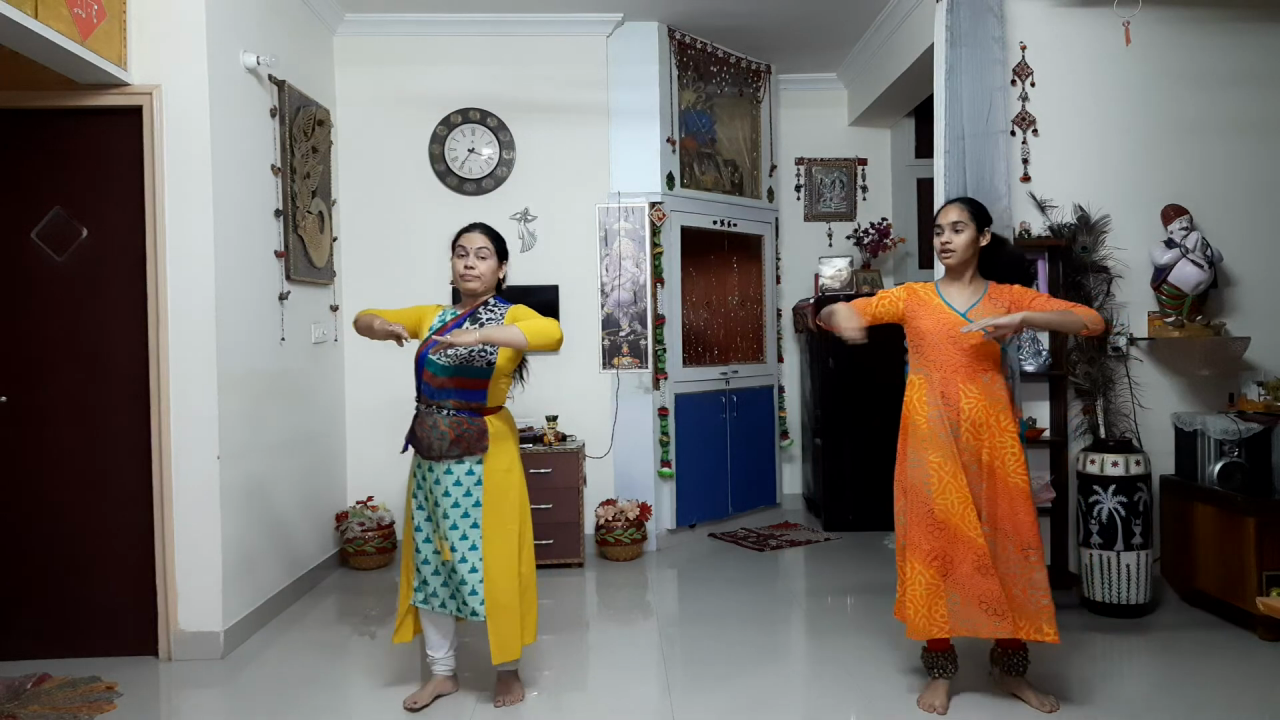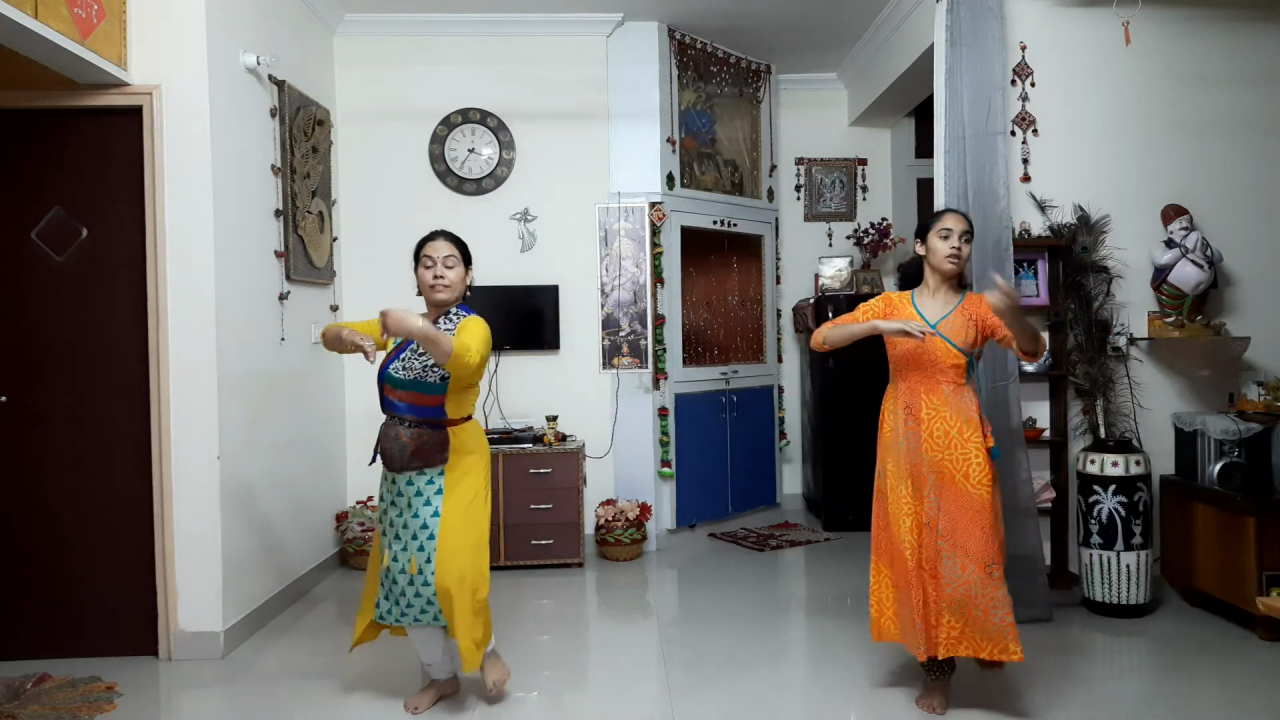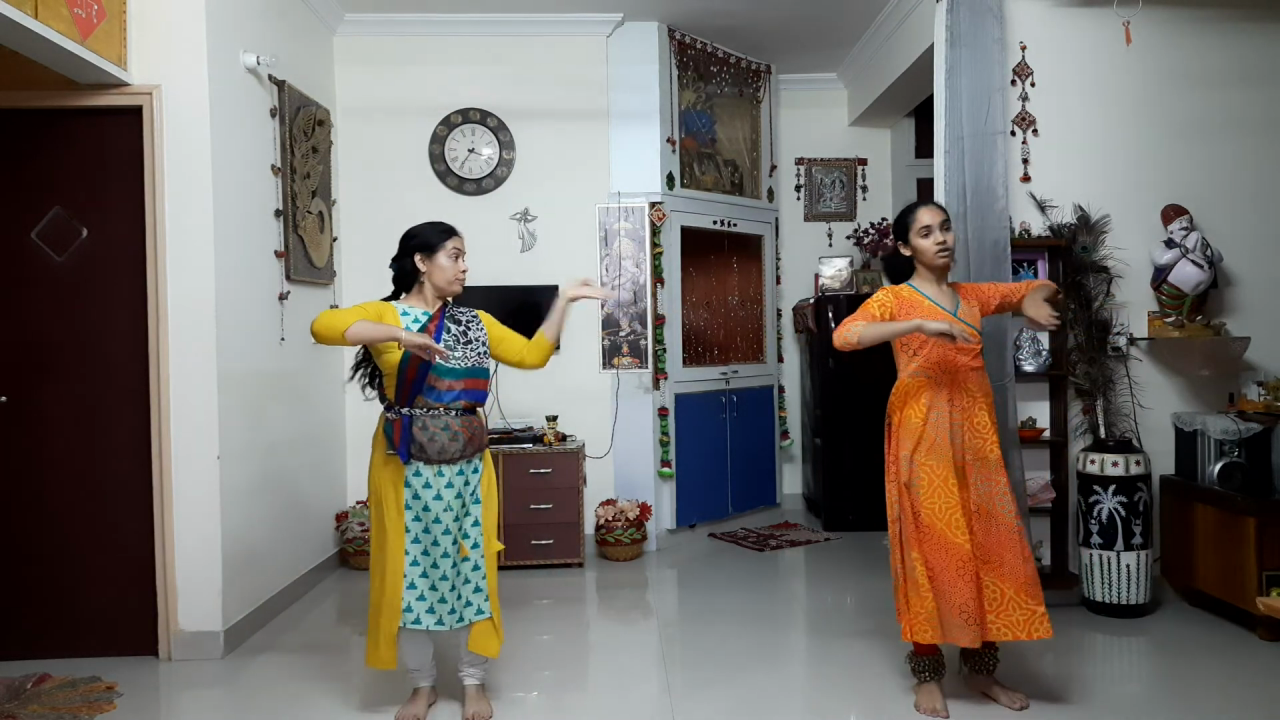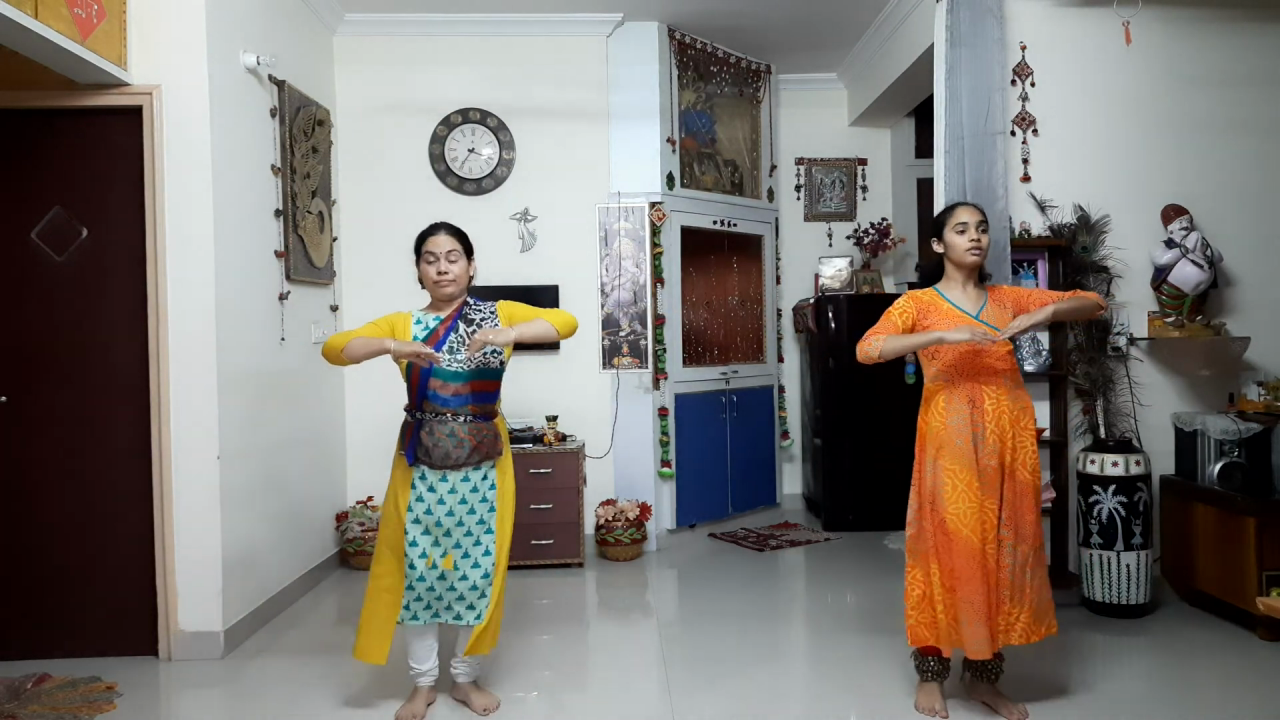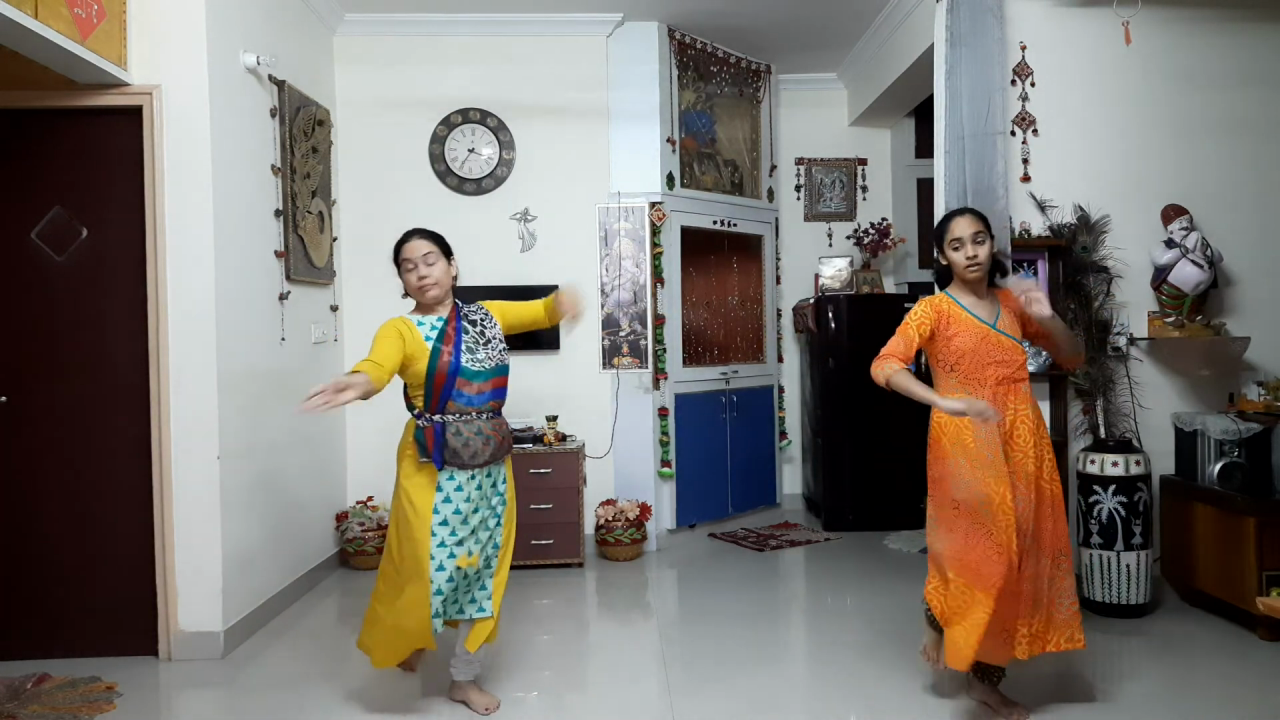
dt=1s
person 1, frame 1
left shoulder: (1009, 297)
right shoulder: (911, 296)
left elbow: (1093, 323)
right elbow: (834, 313)
left wrist: (1022, 318)
right wrist: (843, 311)
left hip: (990, 433)
right hip: (929, 435)
left knee: (1006, 541)
right knee: (934, 543)
left ankle: (1009, 668)
right ankle: (940, 671)
person 1, frame 2
left shoulder: (977, 308)
right shoulder: (888, 304)
left elbow: (1031, 350)
right elbow: (819, 338)
left wrist: (1012, 315)
right wrist: (882, 326)
left hip: (959, 441)
right hip: (904, 440)
left knee: (967, 543)
right knee: (912, 547)
left ankle: (966, 649)
right ankle: (936, 671)
person 1, frame 3
left shoulder: (973, 295)
right shoulder: (894, 299)
left elbow: (1039, 286)
right elbow: (844, 336)
left wrist: (1035, 299)
right wrist: (919, 325)
left hip: (976, 434)
right hip: (923, 435)
left knee: (991, 544)
right knee: (932, 547)
left ankle: (981, 669)
right ankle: (927, 676)
person 1, frame 4
left shoulder: (1009, 298)
right shoulder: (917, 303)
left elbow: (1094, 304)
right elbow: (867, 350)
left wrist: (1046, 312)
right wrist: (944, 335)
left hip: (1010, 437)
right hip: (951, 437)
left knee: (1006, 551)
right knee: (949, 549)
left ankle: (983, 675)
right ankle: (930, 674)
person 1, frame 5
left shoulder: (1014, 303)
right shoulder: (932, 310)
left elbow: (1073, 359)
right elbow: (883, 367)
left wrist: (1047, 320)
right wrist: (939, 398)
left hip: (1023, 446)
right hip: (966, 448)
left knee: (1025, 554)
right knee: (977, 552)
left ankle: (984, 677)
right ankle: (938, 620)
person 2, frame 1
left shoulder: (510, 316)
right shoulder: (431, 316)
left elbow: (552, 334)
right elbow: (364, 320)
left wrist: (479, 335)
right wrist: (382, 326)
left hip: (484, 457)
right hip: (431, 458)
left knee: (491, 560)
right knee: (430, 561)
left ankle: (507, 670)
right ankle: (441, 672)
person 2, frame 2
left shoulder: (472, 327)
right shoulder: (404, 326)
left elbow: (462, 360)
right elbow: (329, 336)
left wrist: (414, 329)
right wrist: (353, 336)
left hip: (454, 466)
right hip: (404, 470)
left knee: (452, 573)
right knee: (406, 573)
left ankle: (485, 650)
right ankle: (441, 674)
person 2, frame 3
left shoulder: (475, 321)
right shoulder: (385, 315)
left elbow: (533, 355)
right elbow: (324, 327)
left wrist: (565, 302)
right wrist: (400, 338)
left hip: (466, 462)
right hip: (406, 463)
left knee: (470, 563)
right knee: (413, 567)
person 2, frame 4
left shoulder: (499, 314)
right shoulder: (401, 324)
left elbow: (565, 323)
right elbow: (334, 349)
left wrist: (508, 334)
right wrist: (393, 347)
left hip: (482, 467)
right hip: (421, 467)
left knee: (479, 572)
right knee: (418, 571)
left ankle: (466, 677)
right ankle: (423, 680)
person 2, frame 5
left shoulder: (488, 315)
right shoulder: (402, 330)
left elbow: (540, 310)
right elbow: (368, 379)
left wrist: (562, 303)
right wrist: (345, 387)
left hip: (488, 465)
right hip: (433, 467)
left knee: (481, 570)
right knee: (432, 572)
left ankle: (464, 677)
right ankle: (407, 644)
